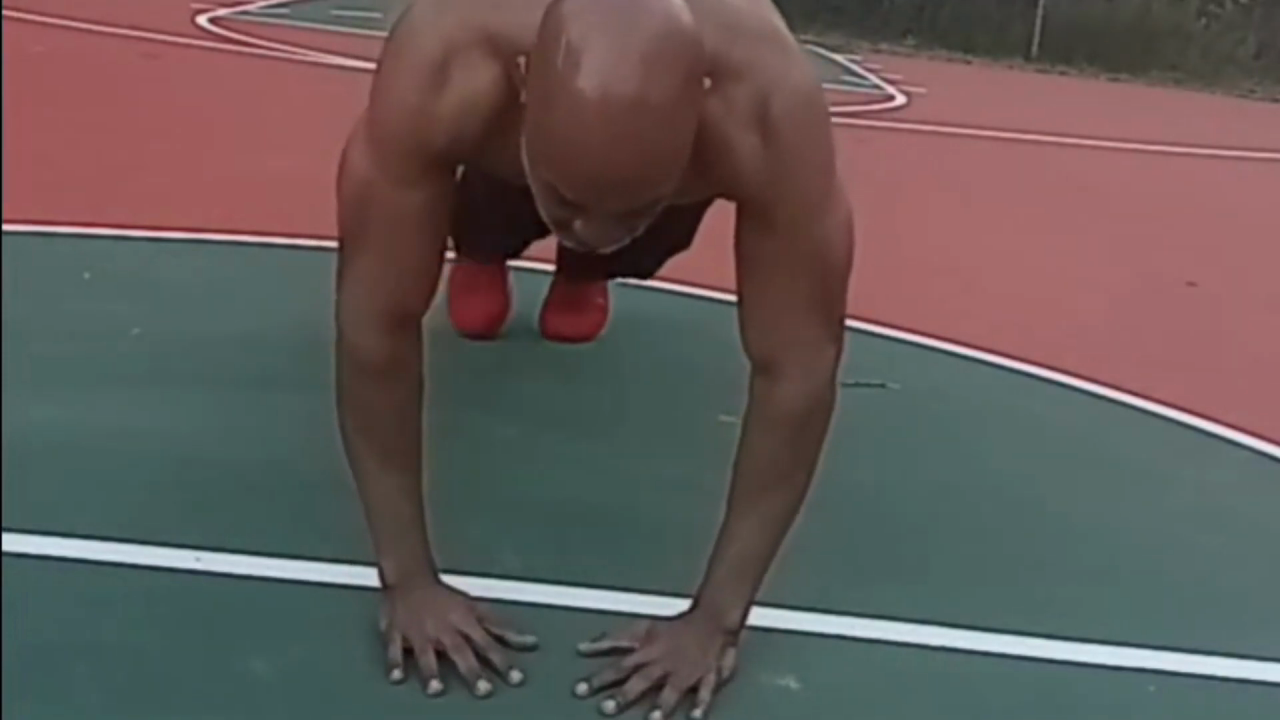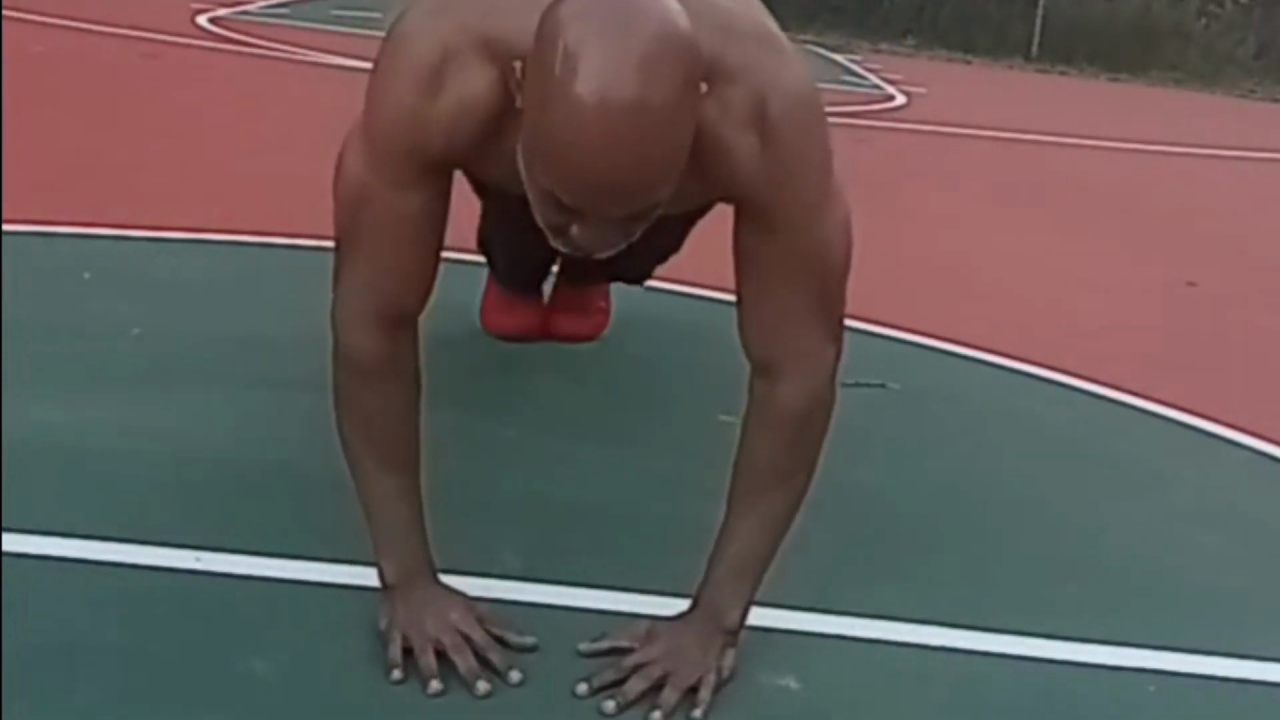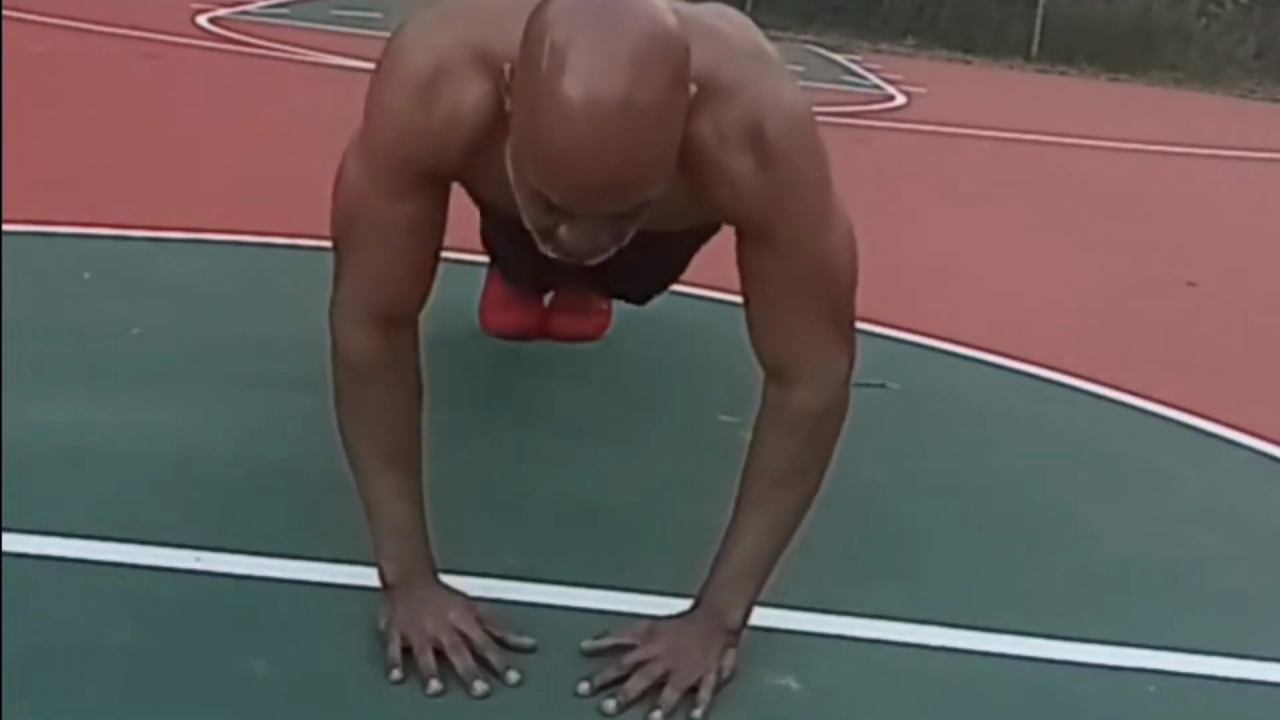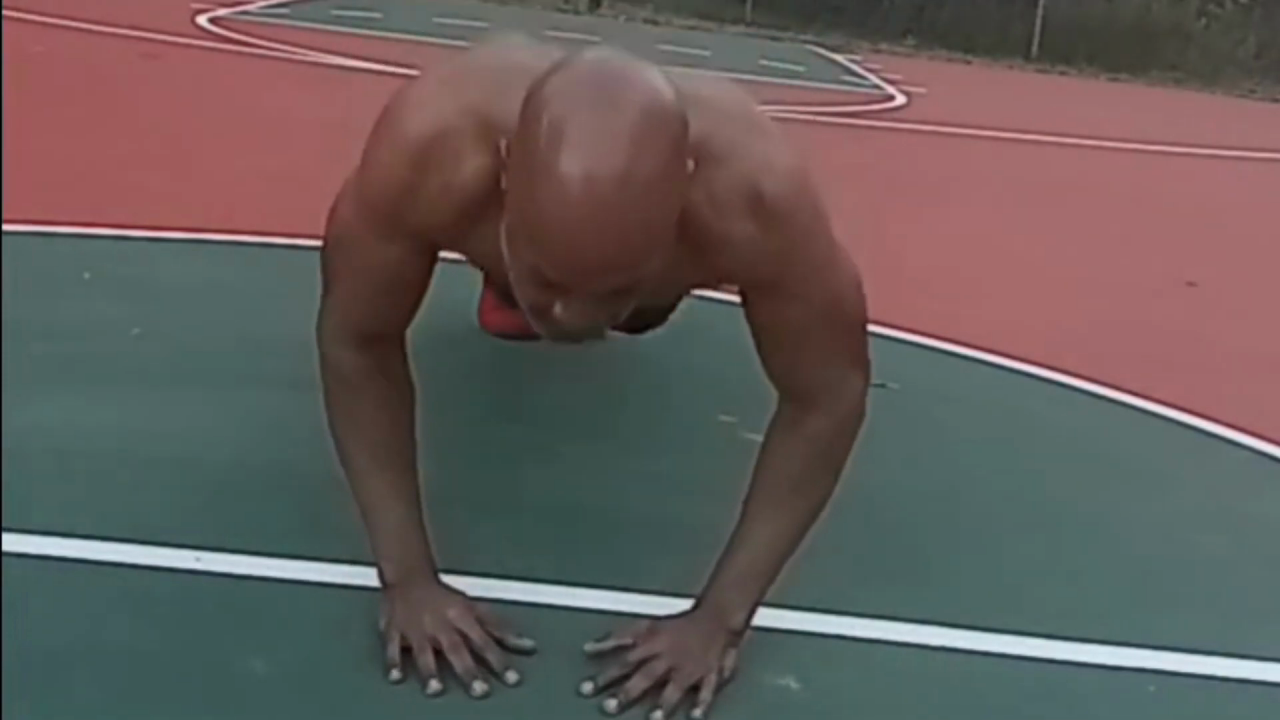
dt=0.1s
person 1, frame 1
left shoulder: (769, 111)
right shoulder: (443, 74)
left elbow: (797, 370)
right elbow: (377, 326)
left wrist: (718, 617)
right wrist: (407, 581)
left ankle: (585, 277)
right ankle: (484, 250)
person 1, frame 2
left shoulder: (766, 113)
right shoulder: (437, 76)
left elbow: (796, 372)
right elbow: (374, 325)
left wrist: (717, 616)
right wrist: (407, 580)
right knee: (518, 278)
left ankle: (584, 282)
right ankle: (517, 274)
person 1, frame 3
left shoulder: (761, 131)
right shoulder: (433, 87)
left elbow: (809, 376)
right elbow: (372, 326)
left wrist: (719, 617)
right wrist: (406, 580)
left ankle: (592, 282)
right ankle: (521, 270)
person 1, frame 4
left shoulder: (754, 196)
right shoulder: (430, 151)
left elbow: (829, 394)
right elbow: (358, 342)
left wrist: (722, 613)
right wrist: (405, 574)
